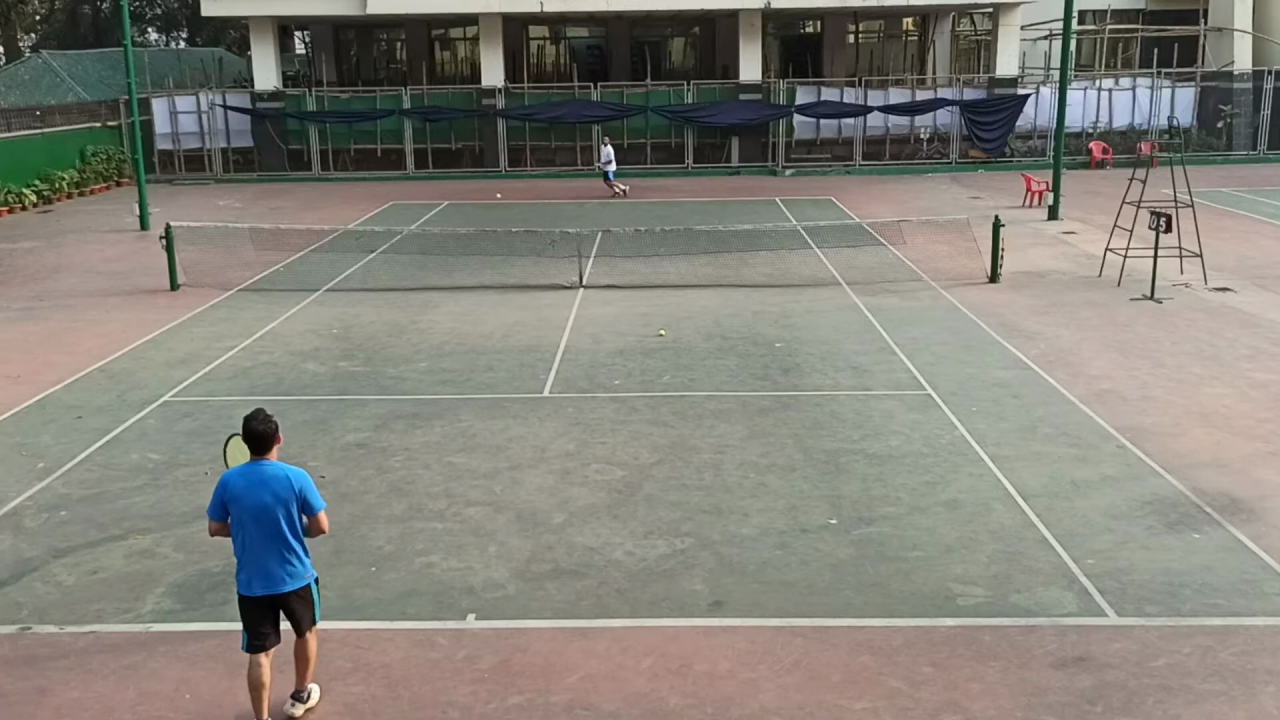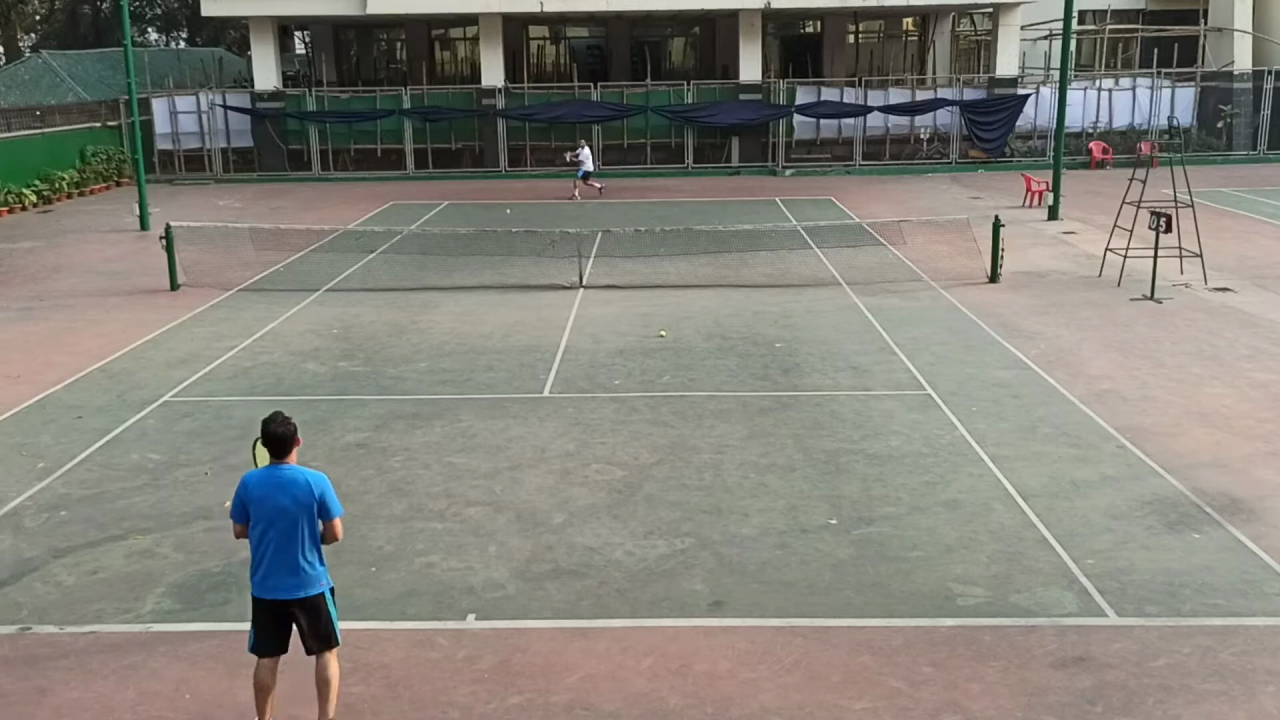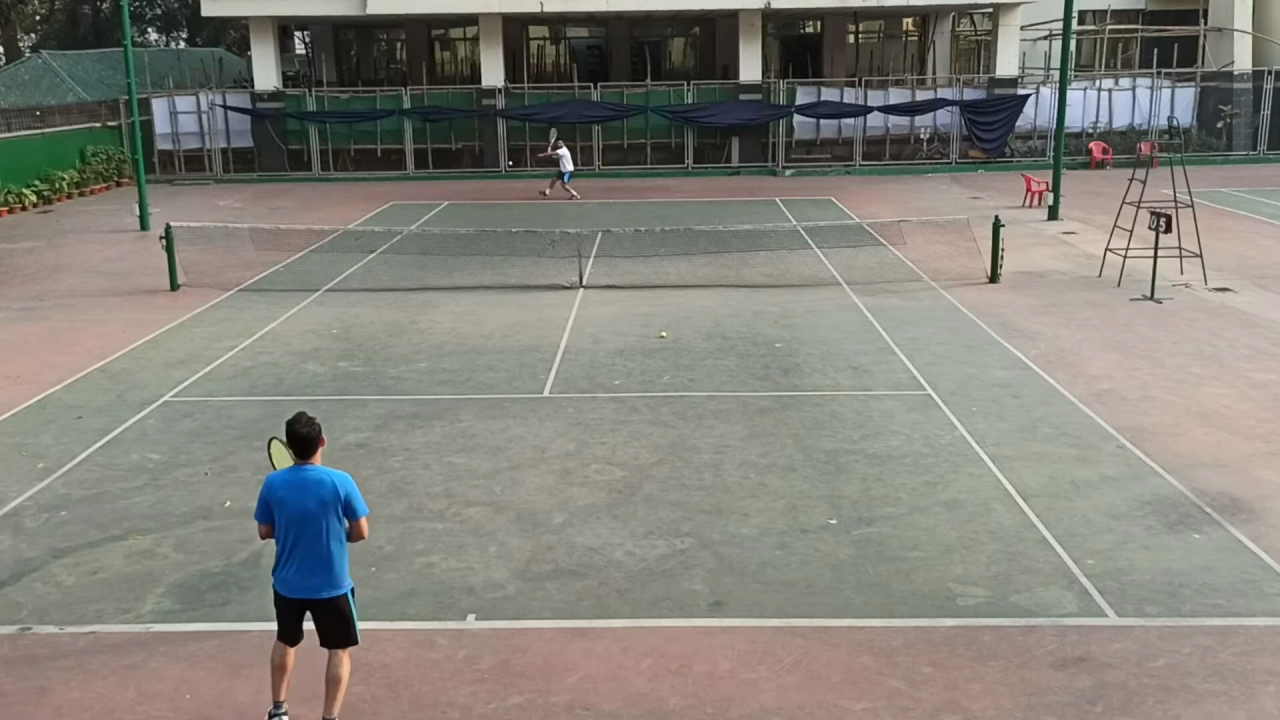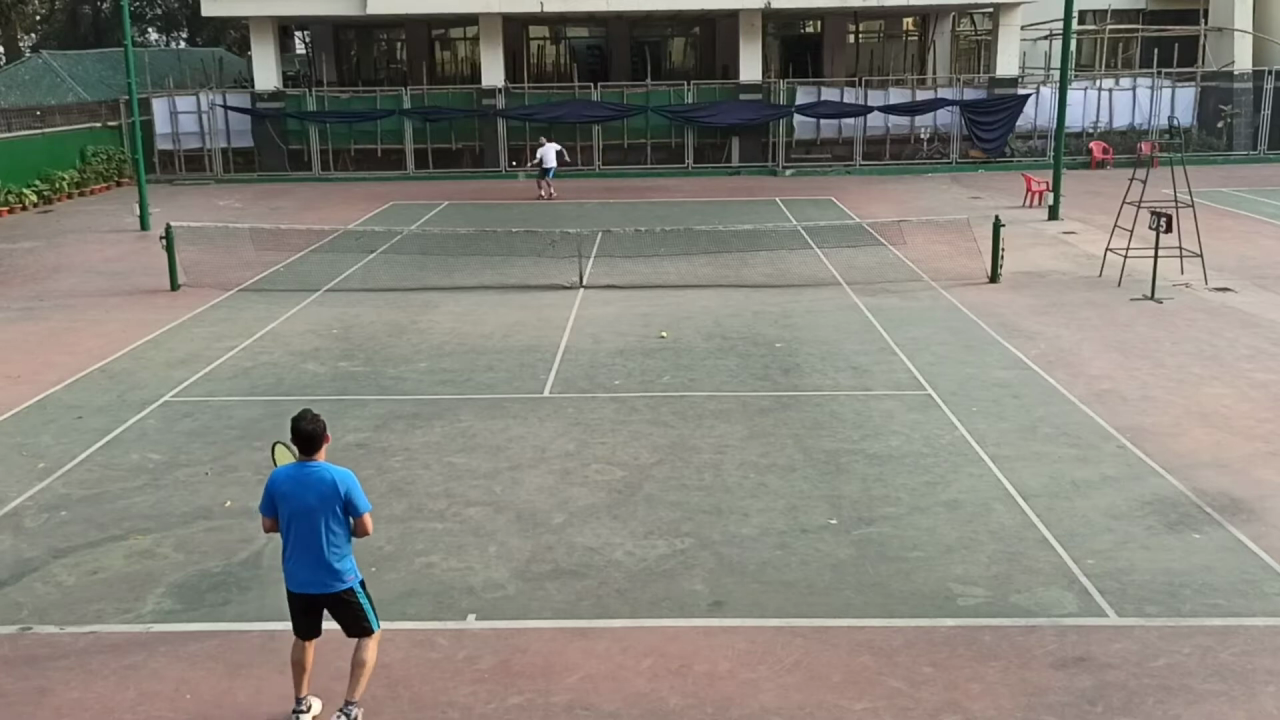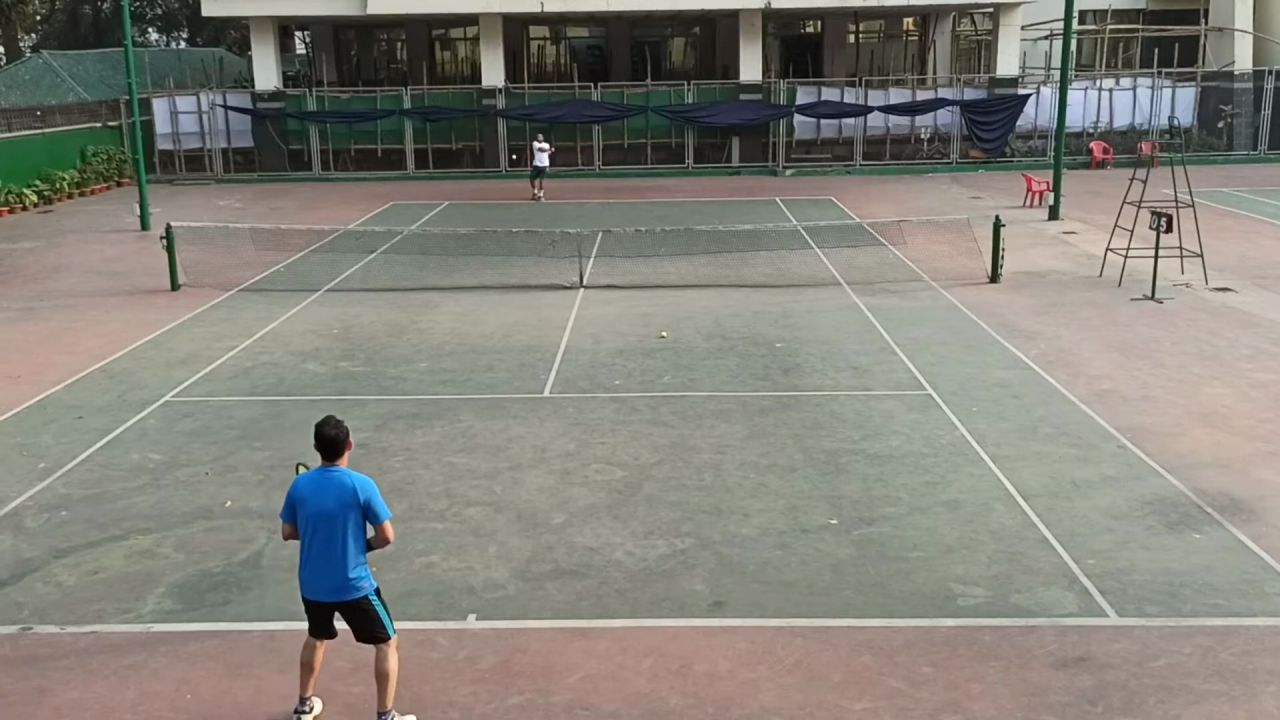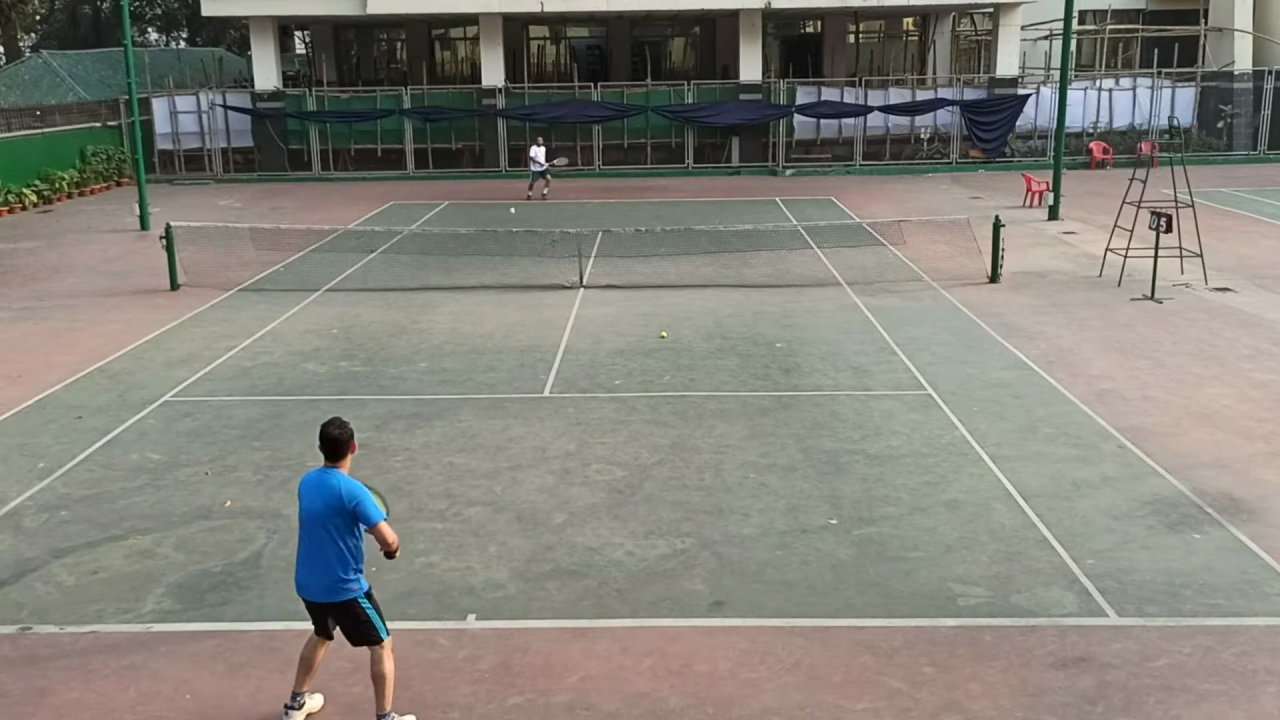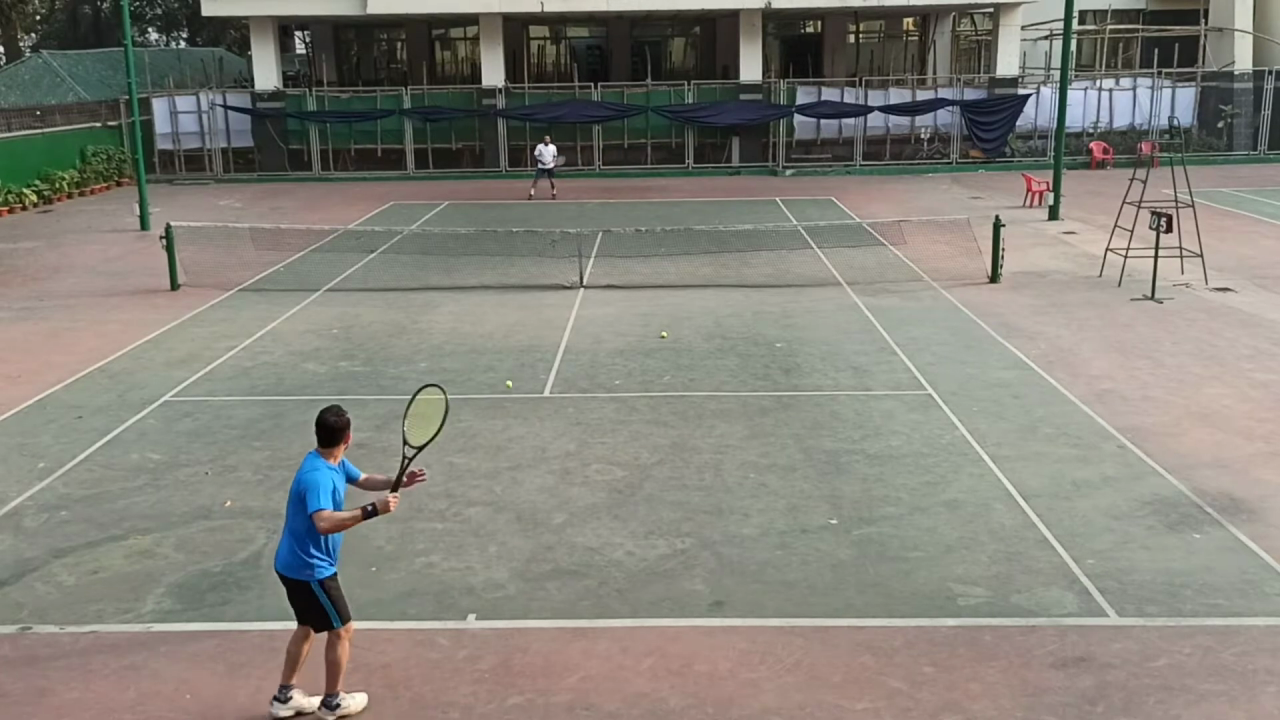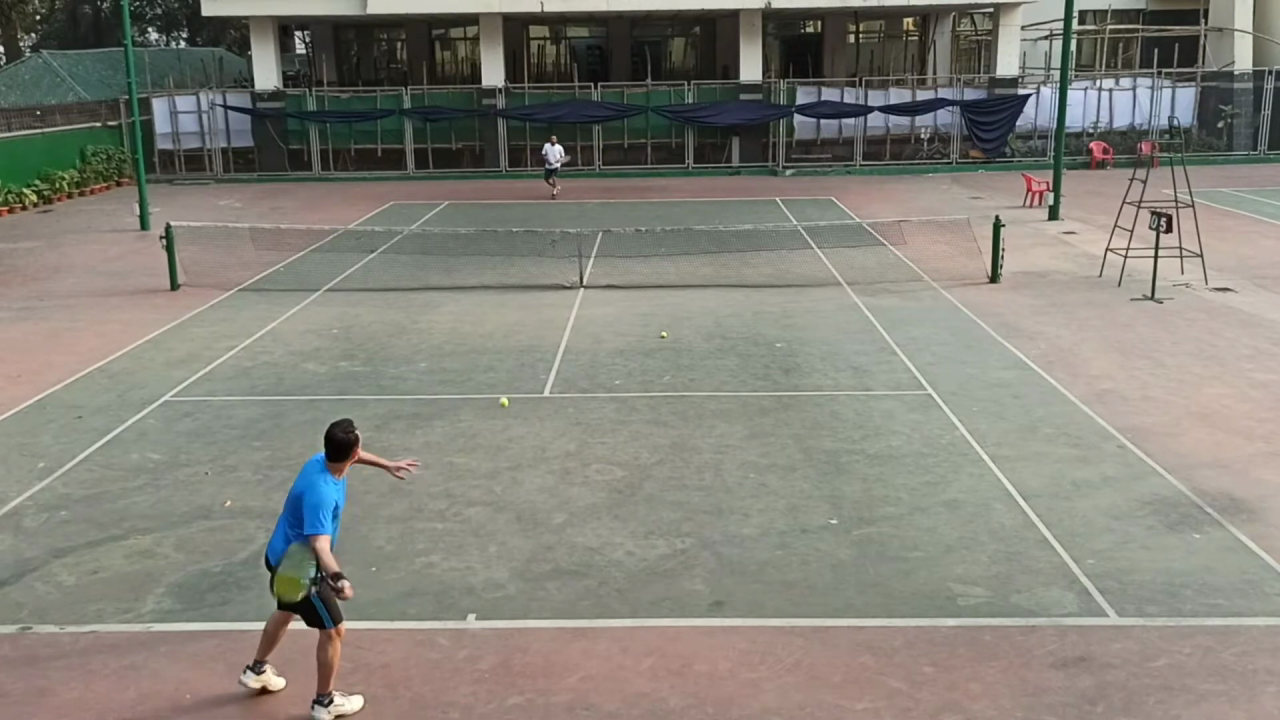
dt=0.3s
person 1, frame 1
left shoulder: (229, 481)
right shoulder: (296, 477)
left elbow: (215, 528)
right elbow: (321, 526)
left hip: (252, 584)
right hip: (295, 577)
left knee: (259, 654)
right knee: (306, 632)
person 1, frame 2
left shoulder: (249, 482)
right shoulder: (316, 481)
left elbow: (239, 531)
right elbow: (334, 534)
left hip: (265, 588)
right hip: (311, 586)
left knee: (267, 658)
right knee: (327, 654)
person 1, frame 3
left shoulder: (273, 483)
right shoulder: (340, 482)
left elbow: (264, 532)
right elbow: (360, 532)
left hip: (287, 584)
right hip: (332, 586)
left knee: (285, 643)
right knee: (339, 651)
person 1, frame 4
left shoulder: (277, 479)
right shoulder: (342, 478)
left elbow: (268, 525)
right elbow: (365, 529)
left hip: (297, 580)
right hip: (339, 580)
left knee: (304, 639)
right knee: (369, 637)
person 1, frame 5
left shoulder: (300, 485)
right shoulder: (362, 486)
left elbow: (288, 532)
right elbow: (386, 537)
left hip: (312, 585)
right hip: (354, 586)
left knee: (316, 637)
right knee: (387, 644)
person 1, frame 6
left shoulder: (308, 481)
right shoulder: (354, 490)
right elbow: (387, 539)
right wrist: (393, 547)
left hip: (308, 585)
right hip: (344, 588)
left knee: (322, 635)
right knee: (381, 646)
person 1, frame 7
left shoulder: (334, 464)
right shoulder: (317, 476)
left elbow: (364, 480)
right elbow: (324, 523)
left wrist: (399, 482)
right wrist: (371, 510)
left hip: (294, 565)
right hip: (309, 569)
left knee: (306, 627)
right knee: (341, 631)
person 1, frame 8
left shoulder: (320, 461)
right shoulder: (322, 494)
left elbow: (353, 457)
right elbow: (320, 547)
left wrist: (388, 465)
right wrist: (338, 579)
left hip: (277, 558)
left knee: (285, 612)
right knee: (332, 632)
left ankle: (255, 670)
